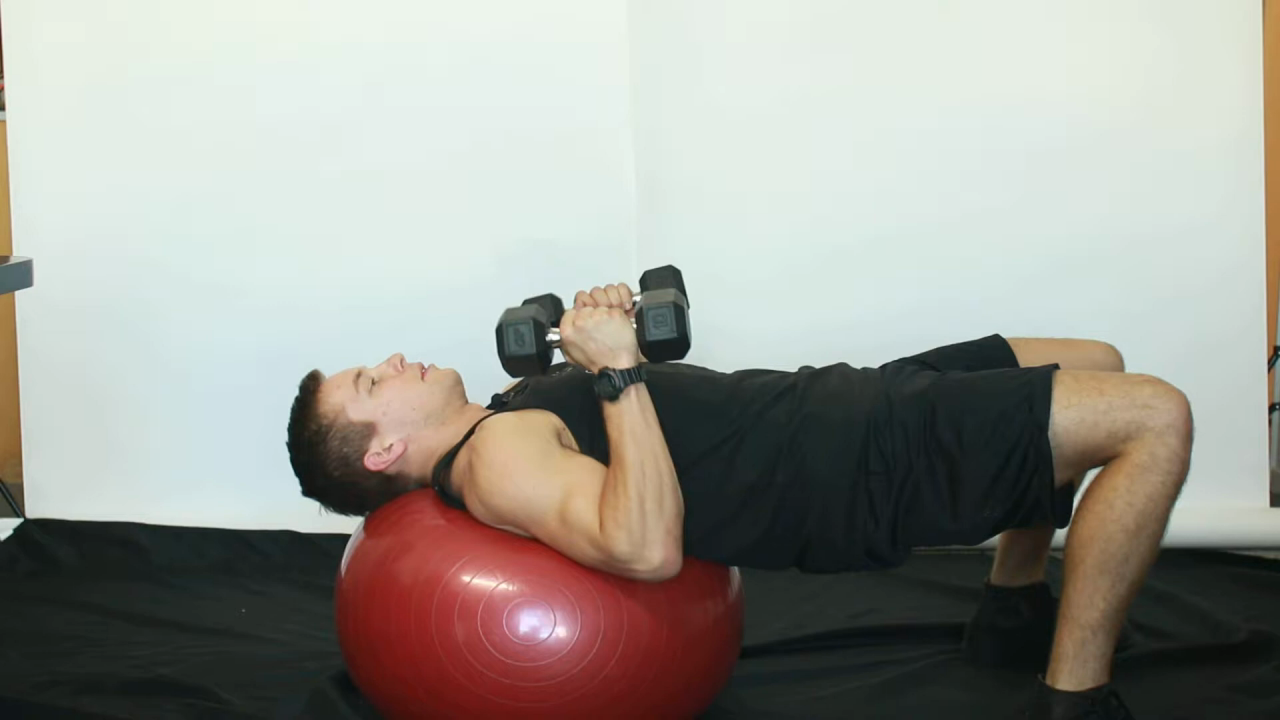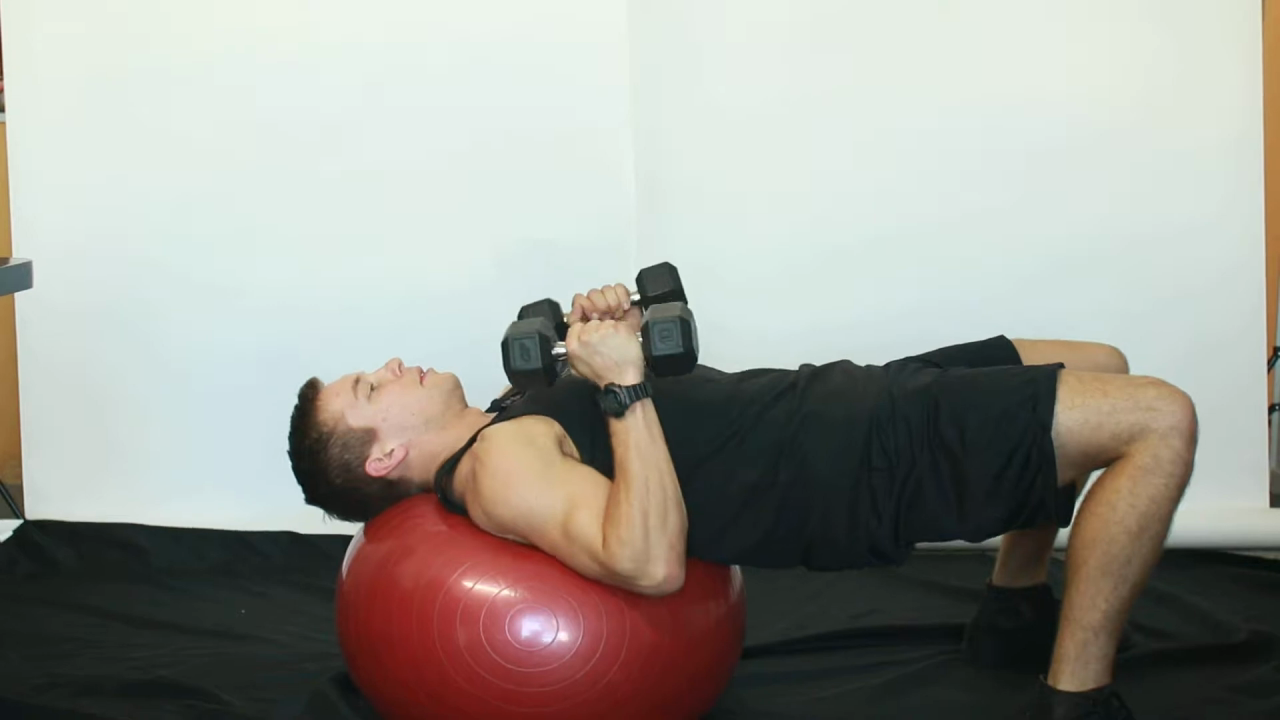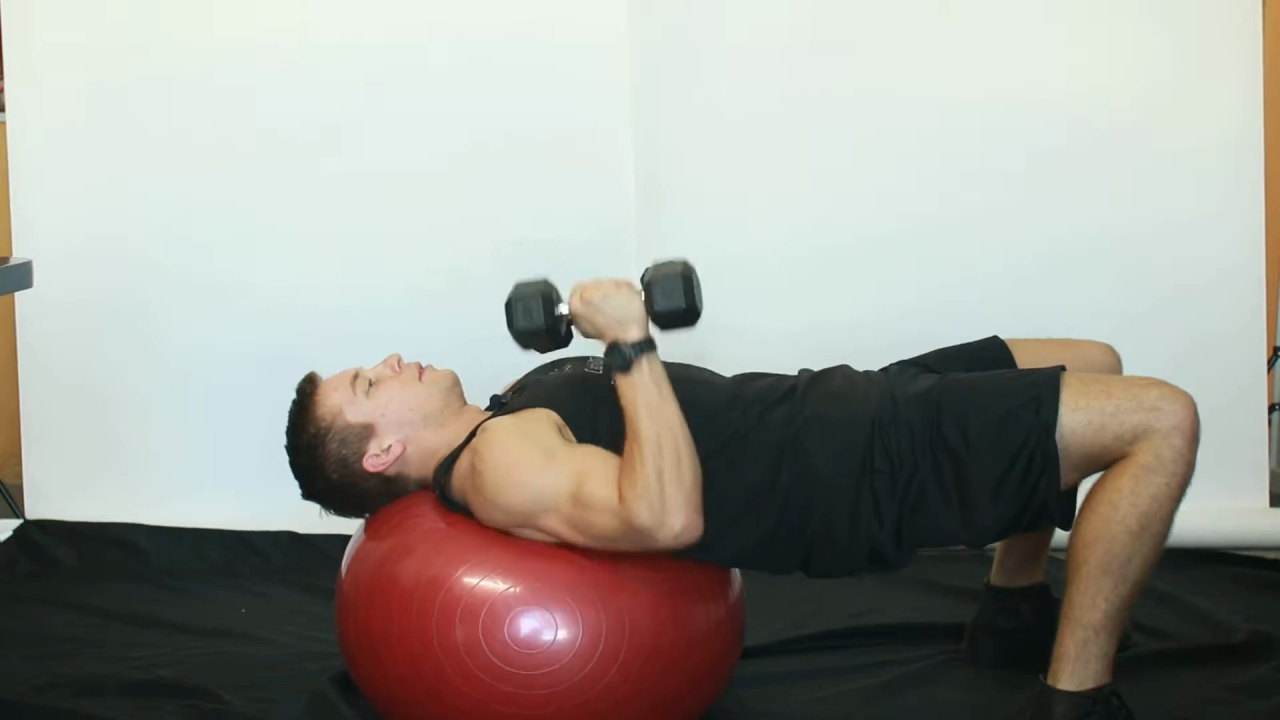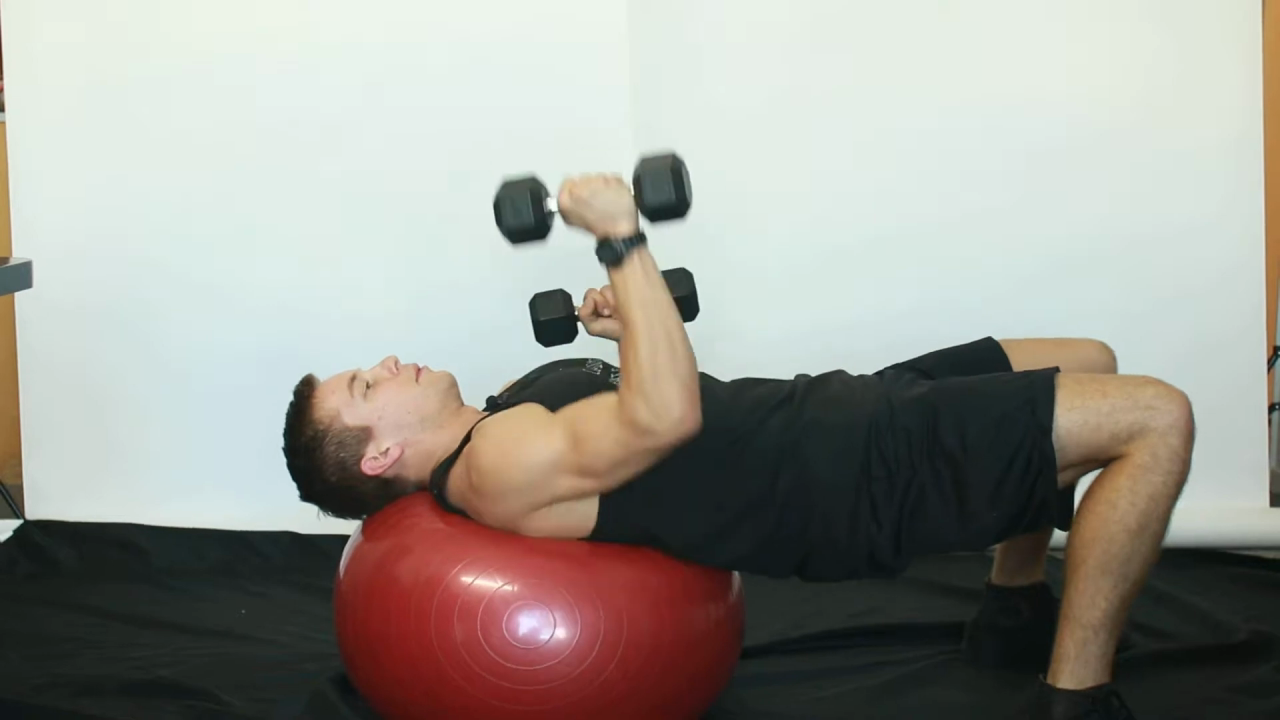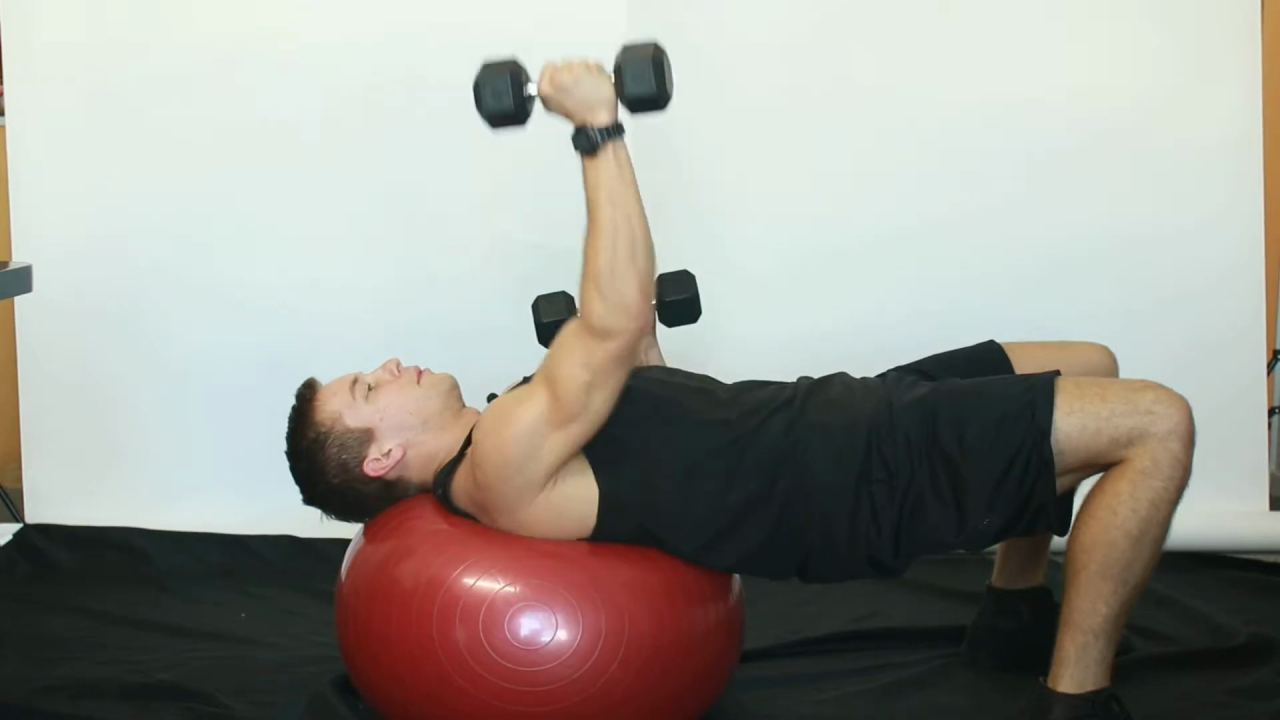
dt=0.2s
person 1, frame 1
left shoulder: (504, 421)
right shoulder: (496, 462)
right elbow: (650, 546)
left wrist: (621, 346)
right wrist: (617, 367)
left hip: (843, 413)
right hip: (853, 472)
left knee: (1097, 366)
right knee: (1155, 416)
left ankle: (1016, 610)
person 1, frame 2
left shoulder: (504, 431)
right shoulder: (497, 471)
right elbow: (653, 563)
left wrist: (622, 349)
right wrist: (625, 381)
left hip: (845, 415)
right hip: (855, 471)
left knee: (1101, 367)
right knee: (1160, 420)
left ankle: (1016, 610)
person 1, frame 3
left shoulder: (501, 428)
right shoulder: (496, 466)
right elbow: (670, 516)
left wrist: (628, 348)
right wrist: (631, 343)
left hip: (843, 413)
right hip: (853, 477)
left knee: (1091, 362)
right knee: (1160, 419)
left ankle: (1016, 613)
person 1, frame 4
left shoulder: (505, 435)
right shoulder: (499, 469)
right elbow: (668, 416)
left wrist: (633, 339)
right wrist: (620, 237)
left hip: (835, 422)
right hip: (849, 487)
left knee: (1088, 366)
right knee: (1155, 419)
left ankle: (1016, 612)
person 1, frame 5
left shoulder: (512, 439)
right shoulder: (503, 471)
right elbow: (616, 317)
left wrist: (640, 351)
right wrist: (597, 129)
left hip: (836, 428)
right hip: (852, 486)
left knee: (1088, 367)
right knee: (1156, 424)
left ankle: (1016, 614)
